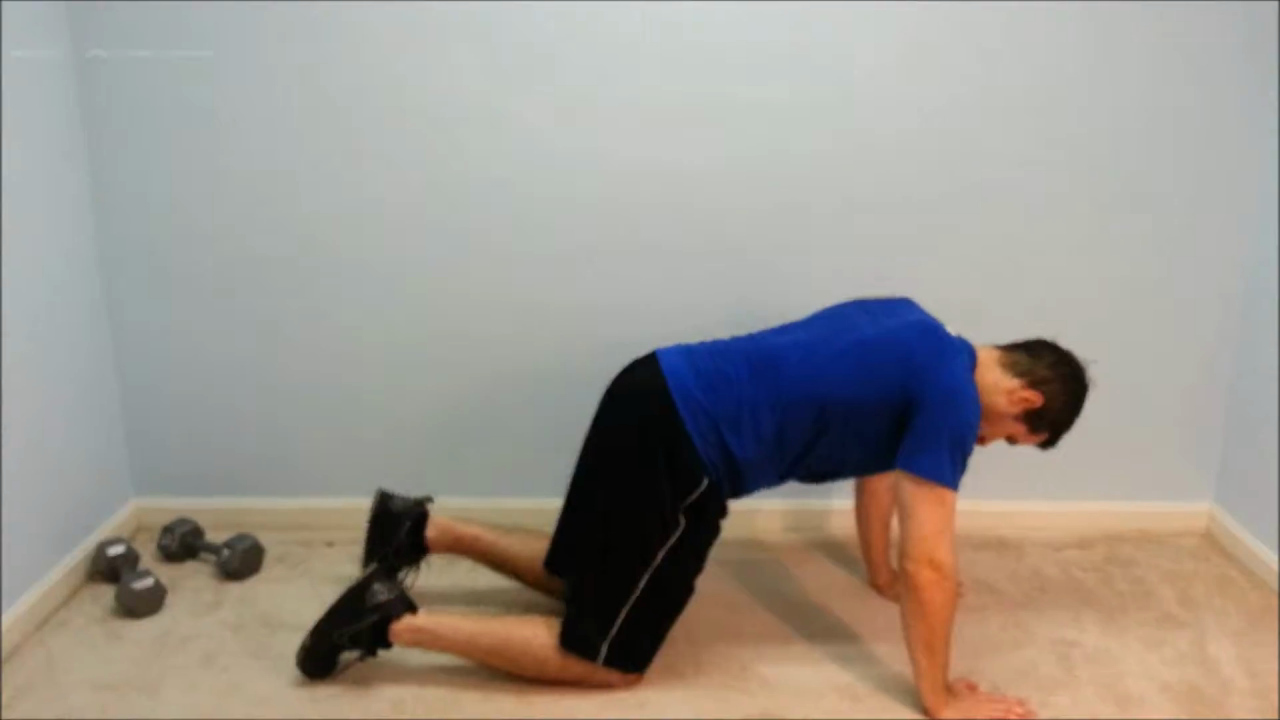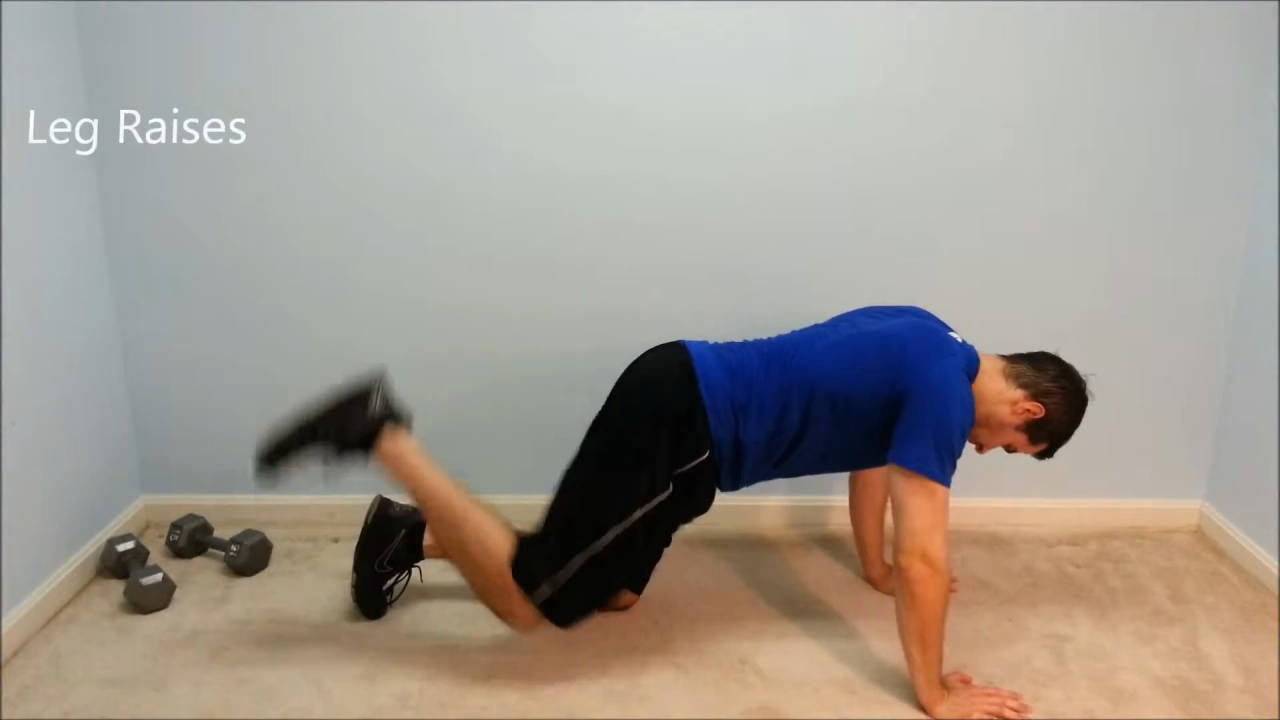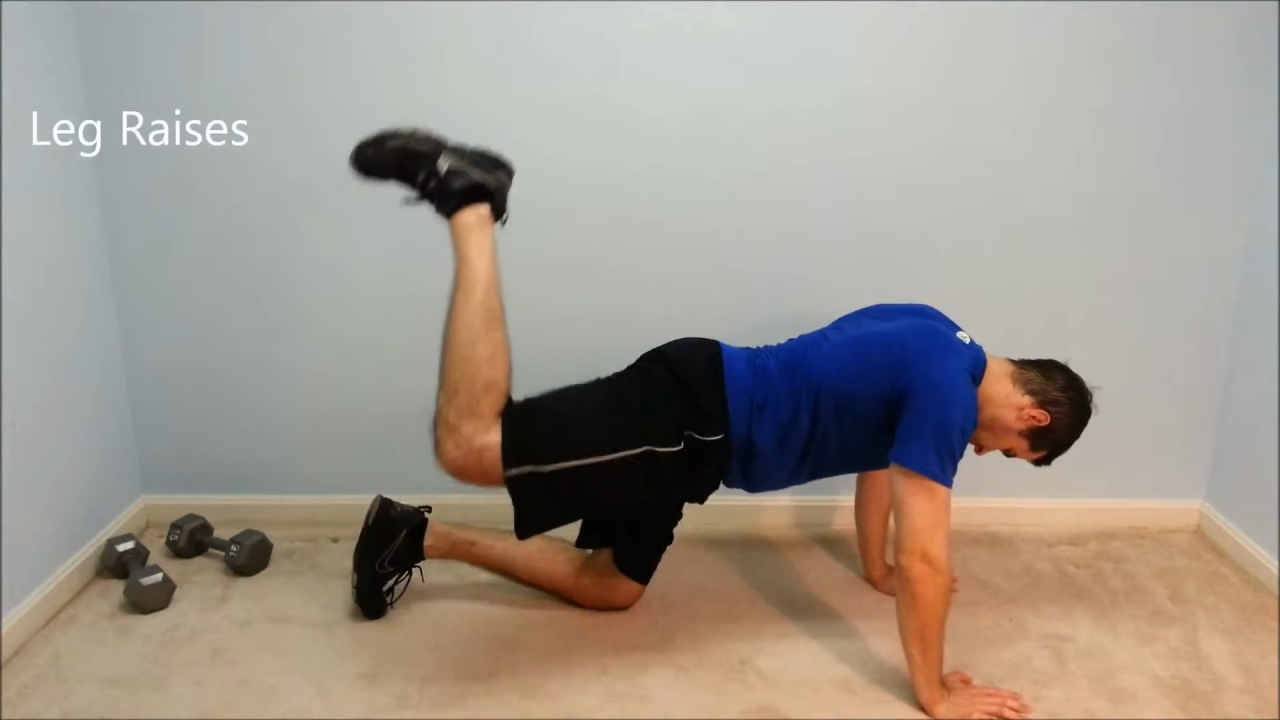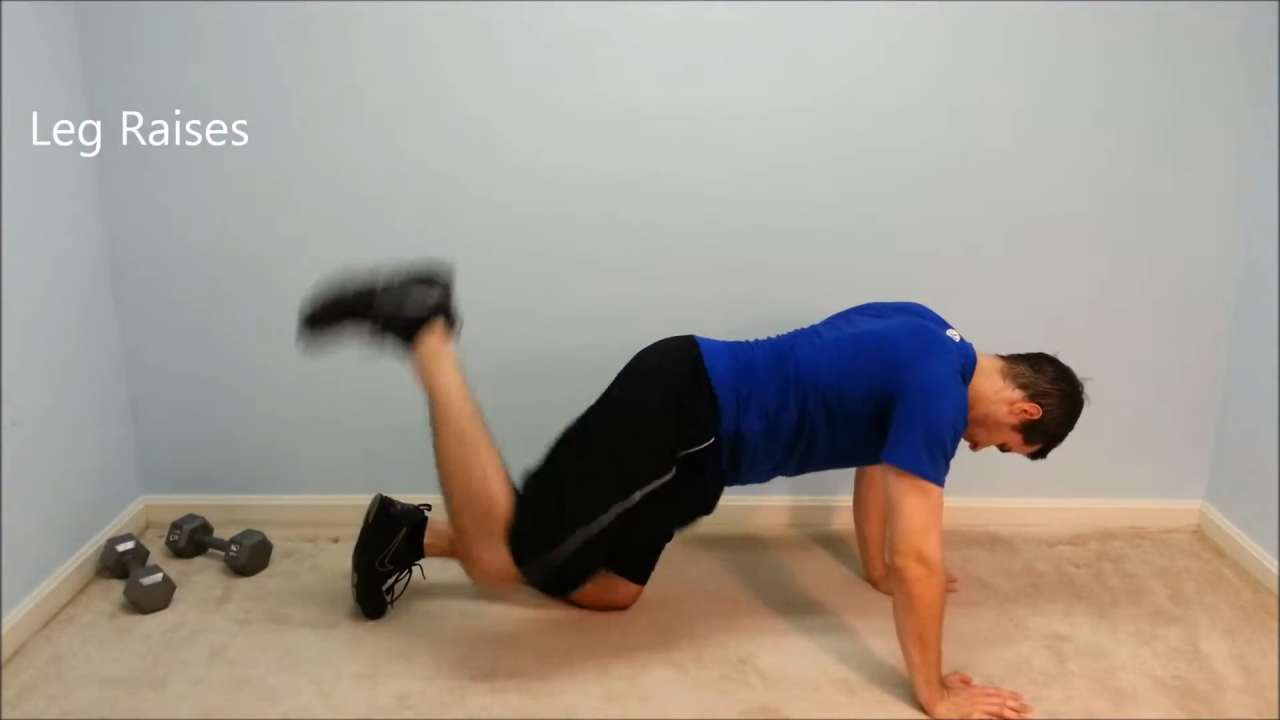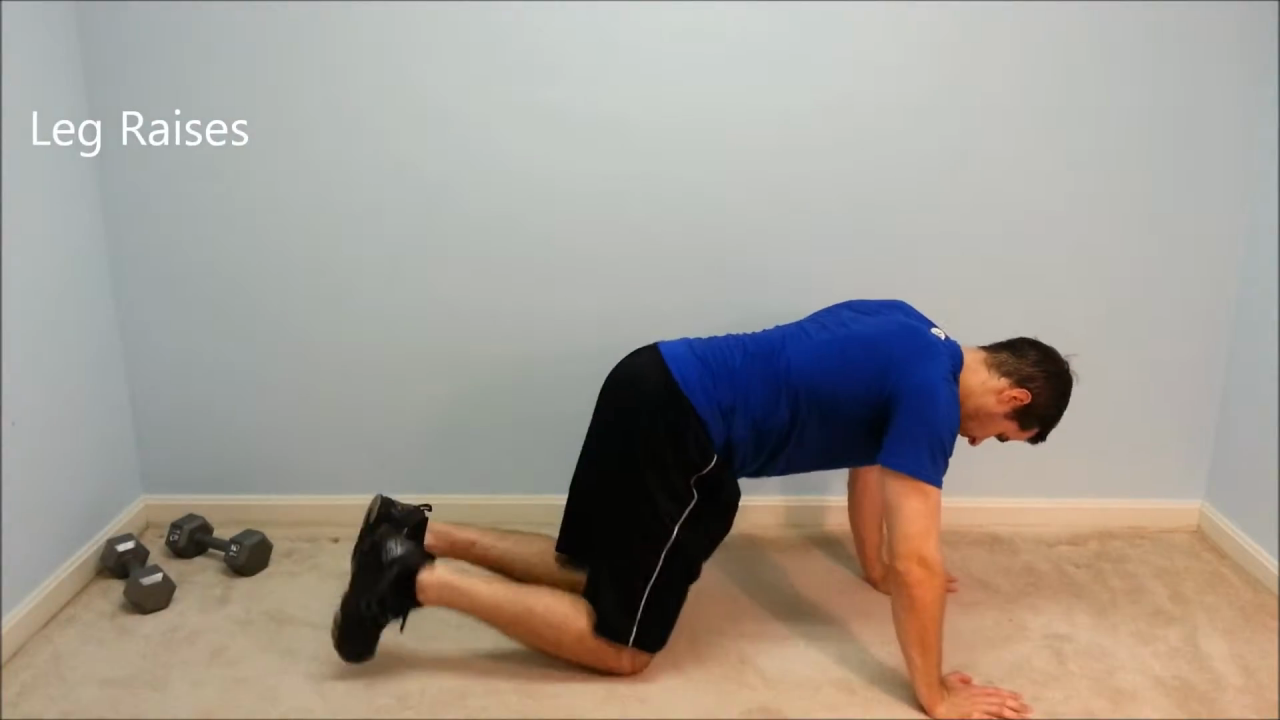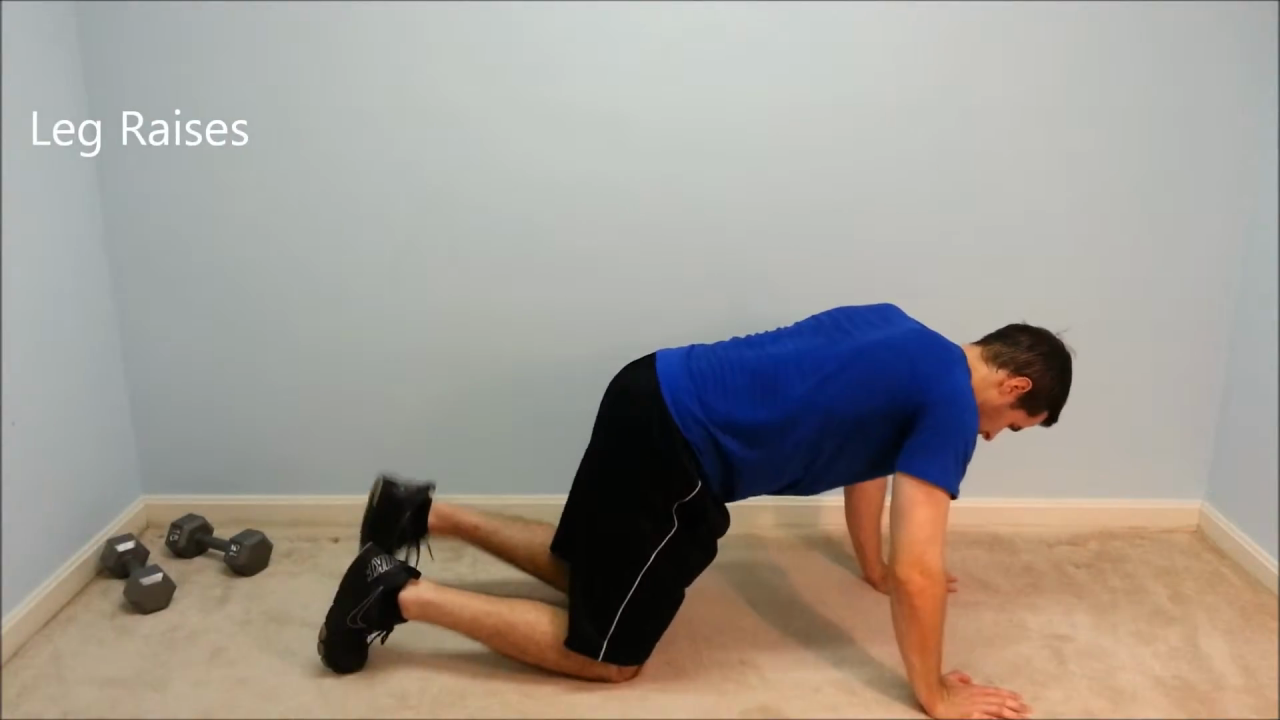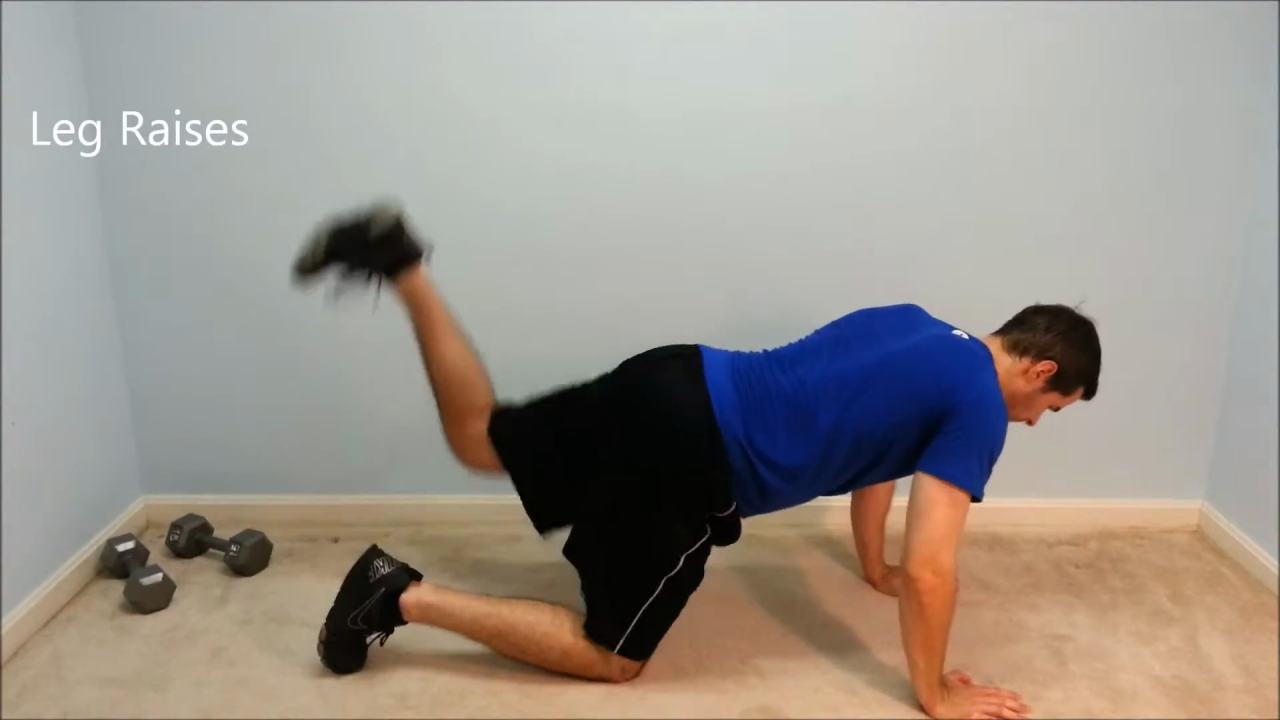
dt=0.4s
person 1, frame 1
left shoulder: (921, 342)
right shoulder: (951, 395)
left elbow: (875, 454)
right elbow: (930, 568)
left wrist: (881, 571)
left hip: (658, 400)
right hip: (672, 447)
left knee: (589, 574)
left ankle: (425, 527)
right ankle: (399, 621)
person 1, frame 2
left shoulder: (928, 350)
right shoulder: (945, 396)
left elbow: (869, 450)
right elbow: (923, 563)
left wrist: (873, 567)
left hip: (680, 400)
right hip: (676, 425)
left knee: (607, 588)
right knee: (525, 597)
left ankle: (415, 531)
right ankle: (384, 434)
person 1, frame 3
left shoulder: (933, 344)
right shoulder: (949, 394)
left elbow: (879, 452)
right elbow: (923, 562)
left wrist: (872, 566)
left hip: (693, 416)
right hip: (688, 413)
left knee: (607, 587)
right knee: (469, 444)
left ankle: (420, 536)
right ankle: (472, 206)
person 1, frame 4
left shoulder: (926, 339)
right shoulder: (938, 392)
left elbow: (872, 450)
right elbow: (918, 561)
left wrist: (874, 563)
left hip: (683, 392)
right hip: (678, 413)
left knee: (606, 588)
right knee: (502, 561)
left ankle: (415, 530)
right ankle: (428, 326)
person 1, frame 5
left shoulder: (911, 336)
right shoulder: (931, 393)
left elbow: (867, 448)
right elbow: (916, 563)
left wrist: (873, 567)
left hip: (652, 388)
right hip: (672, 429)
left knee: (586, 570)
right knee: (620, 645)
left ankle: (422, 534)
right ankle: (421, 577)
person 1, frame 6
left shoulder: (905, 338)
right shoulder: (950, 403)
right elbow: (919, 573)
left wrist: (871, 565)
left hip: (654, 394)
right hip: (667, 449)
left knee: (582, 568)
right knee: (604, 655)
left ankle: (425, 512)
right ankle: (405, 595)
person 1, frame 7
left shoulder: (916, 328)
right shoulder: (978, 410)
right elbow: (930, 573)
left wrist: (872, 569)
left hip: (679, 385)
right hip: (690, 462)
left knee: (477, 440)
right knee: (609, 654)
left ankle: (402, 258)
right ankle: (410, 597)
